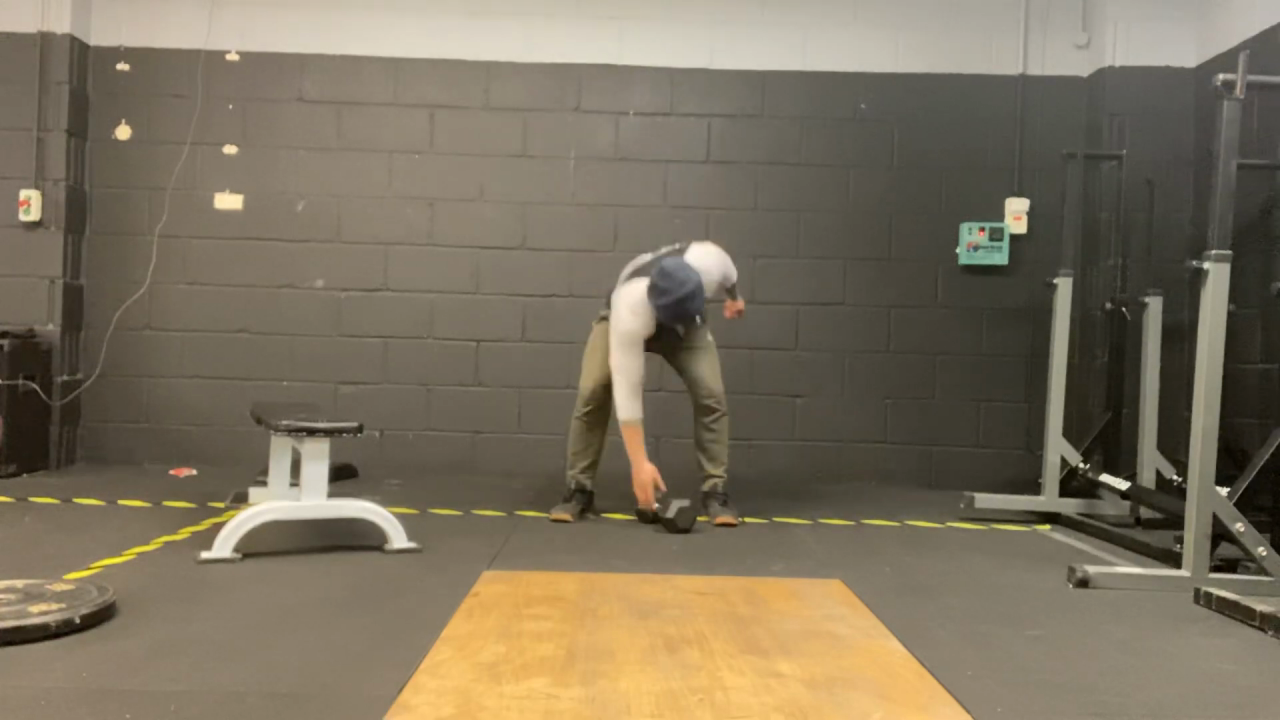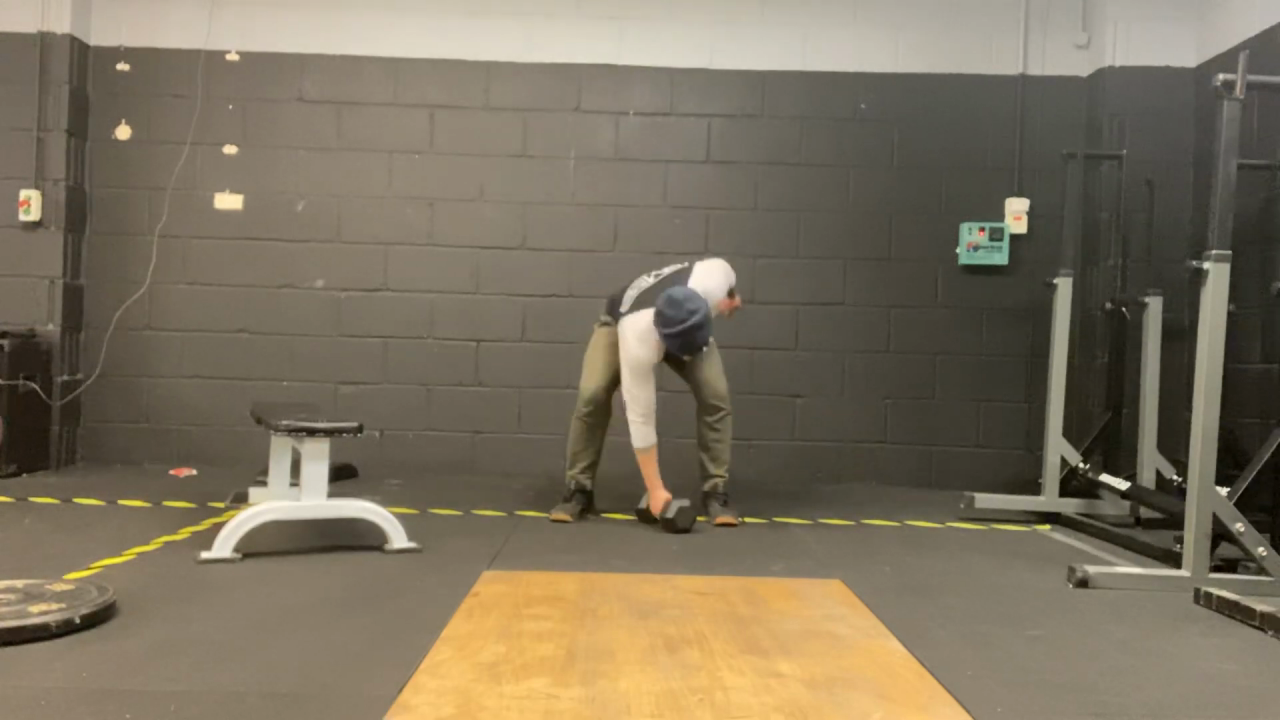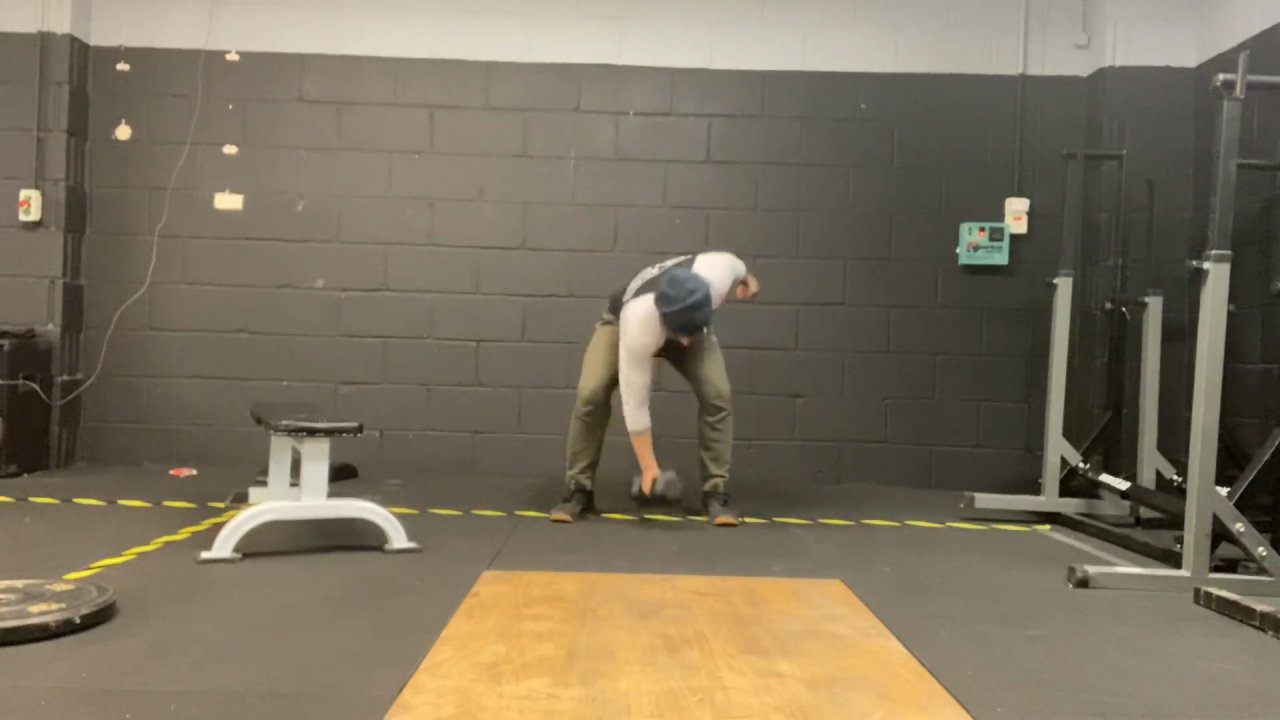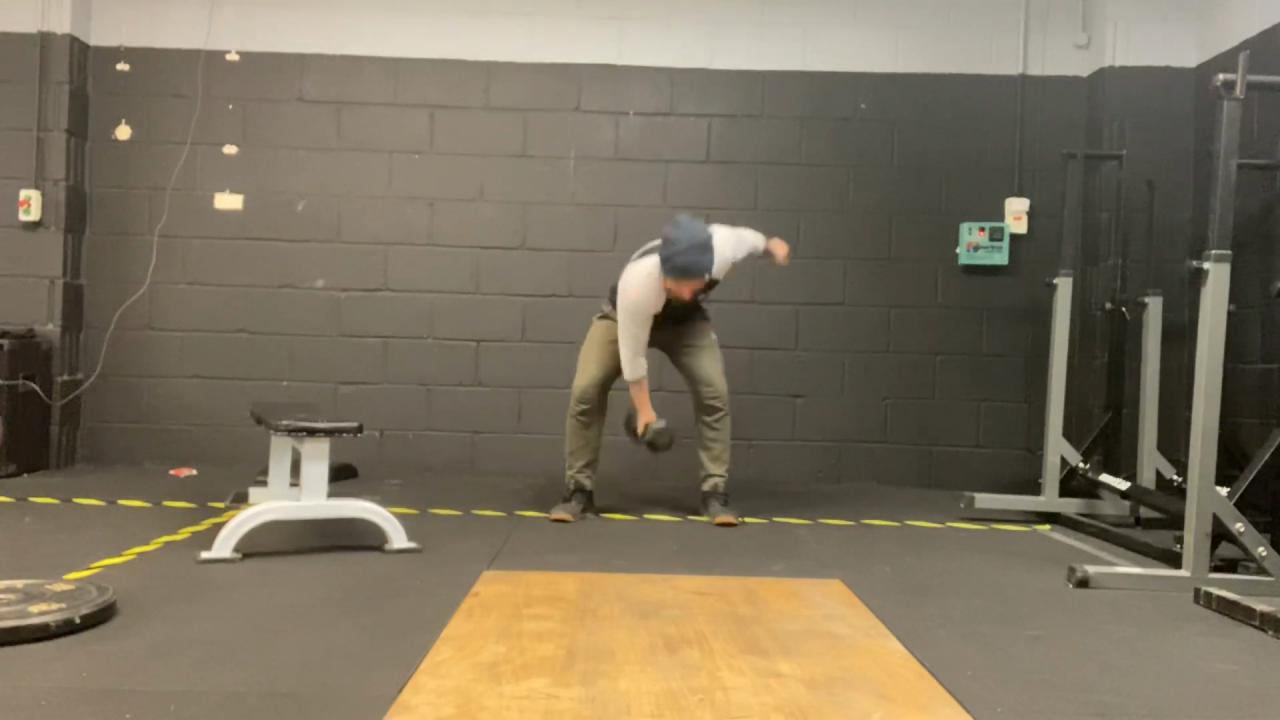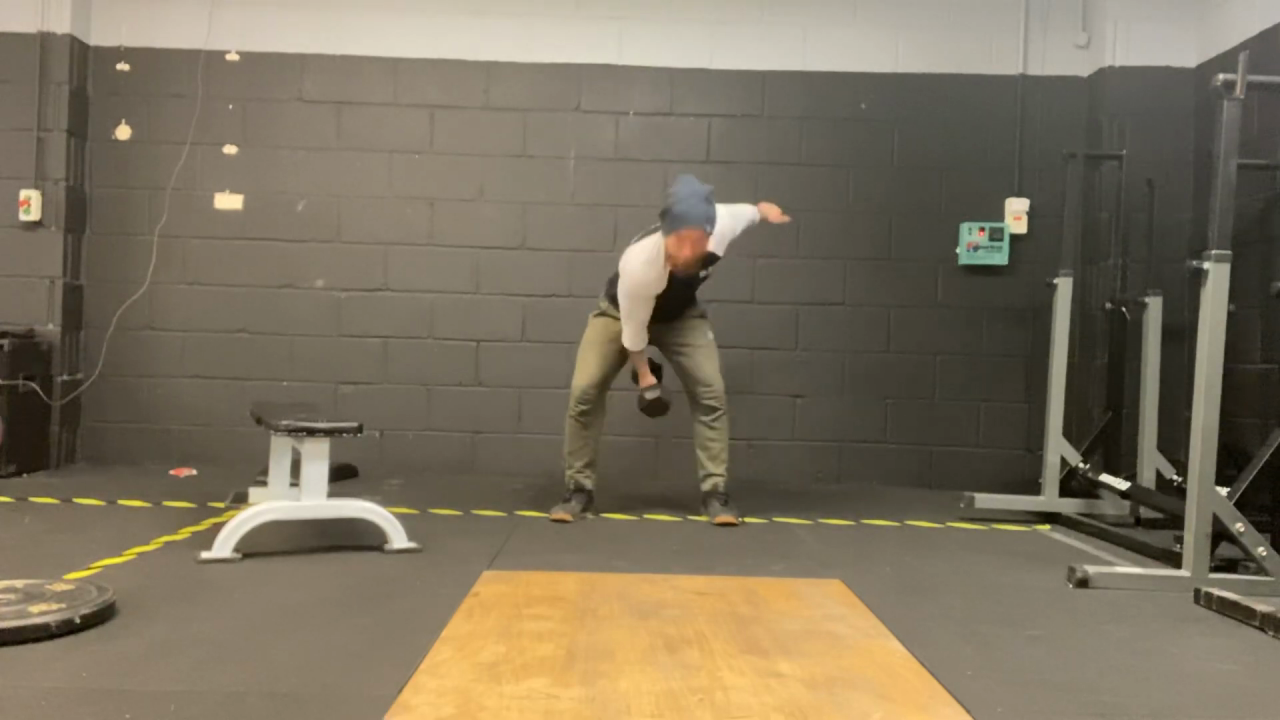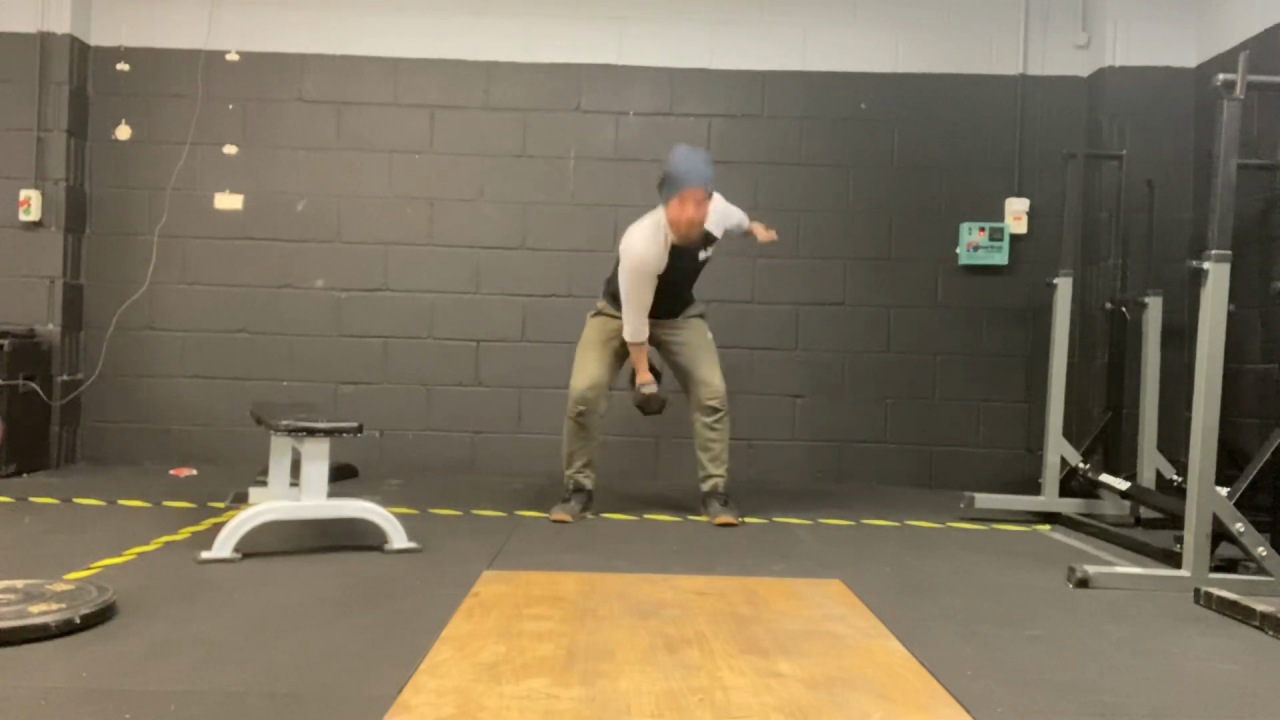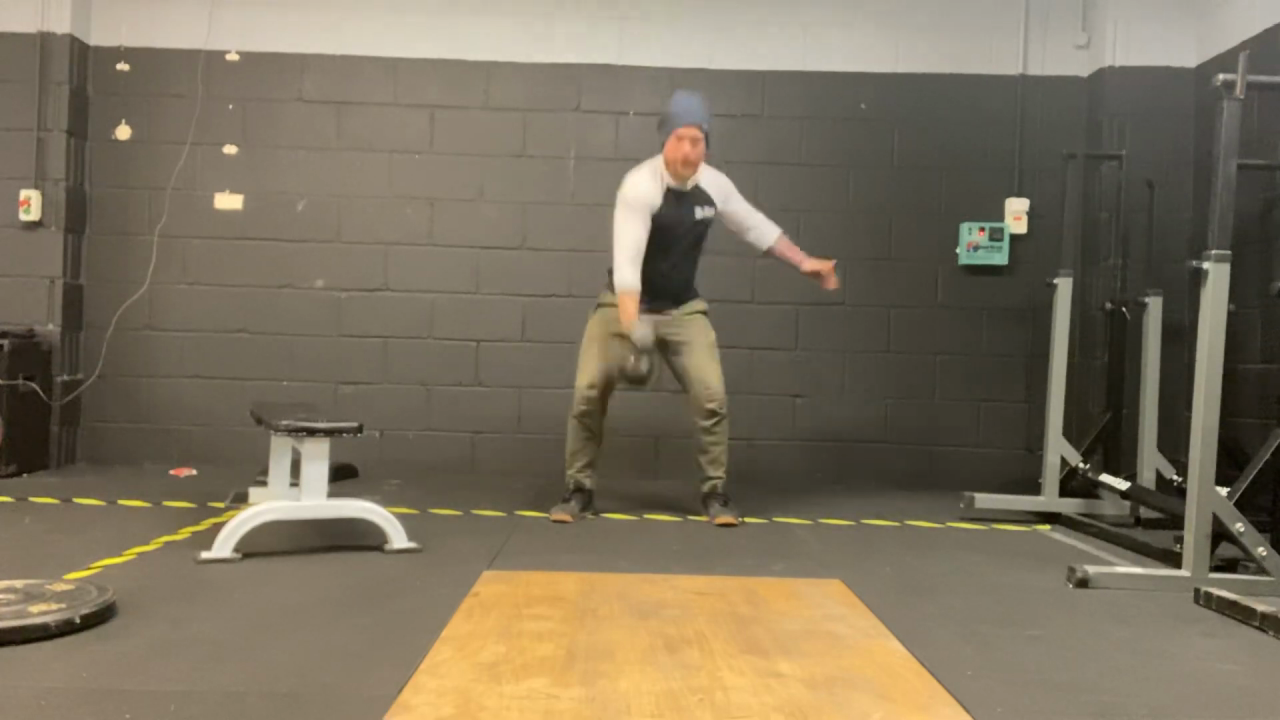
dt=0.2s
person 1, frame 1
left shoulder: (709, 263)
right shoulder: (629, 308)
right elbow: (627, 397)
left wrist: (734, 297)
right wrist: (641, 464)
left hip: (686, 323)
right hip: (626, 323)
left knee: (711, 395)
right knee: (592, 393)
left ankle: (715, 492)
right ankle: (579, 490)
person 1, frame 2
left shoulder: (711, 284)
right shoulder: (637, 339)
left elbow: (724, 269)
right elbow: (640, 419)
left wrist: (733, 295)
right wrist: (655, 489)
right hip: (618, 323)
left knee: (715, 396)
right knee: (593, 395)
left ankle: (715, 492)
right ankle: (579, 490)
person 1, frame 3
left shoulder: (715, 276)
right shoulder: (638, 325)
left elbow: (734, 265)
right elbow: (635, 404)
left wrist: (747, 279)
right wrist: (649, 469)
left hip: (690, 320)
right hip: (621, 323)
left knee: (717, 395)
right knee: (592, 394)
left ankle: (715, 493)
right ankle: (578, 490)
person 1, frame 4
left shoulder: (723, 244)
right shoulder: (637, 283)
left elbow: (751, 238)
right elbow: (632, 352)
left wrist: (772, 245)
right wrist: (644, 409)
left hip: (686, 321)
right hip: (622, 318)
left knee: (713, 392)
right knee: (586, 390)
left ankle: (715, 492)
right ankle: (579, 490)
person 1, frame 5
left shoulder: (723, 223)
right shoulder: (639, 263)
left elbow: (746, 211)
right elbow: (634, 330)
left wrist: (764, 209)
right wrist: (643, 374)
left hip: (681, 316)
right hip: (620, 314)
left knee: (711, 391)
right knee: (585, 390)
left ankle: (715, 492)
right ankle: (578, 490)
person 1, frame 6
left shoulder: (717, 210)
right shoulder: (641, 242)
right elbow: (635, 319)
left wrist: (754, 228)
right wrist: (641, 371)
left hip: (679, 315)
right hip: (619, 314)
left knee: (711, 394)
right knee: (584, 393)
left ankle: (715, 493)
right ankle: (578, 489)
person 1, frame 7
left shoulder: (714, 184)
right shoulder: (640, 184)
left elbow: (756, 228)
right elbow: (626, 263)
left wrist: (804, 262)
right wrist: (630, 327)
left hip: (684, 310)
right hip: (623, 303)
left knee: (710, 397)
right knee: (589, 392)
left ankle: (715, 492)
right ankle: (578, 490)
